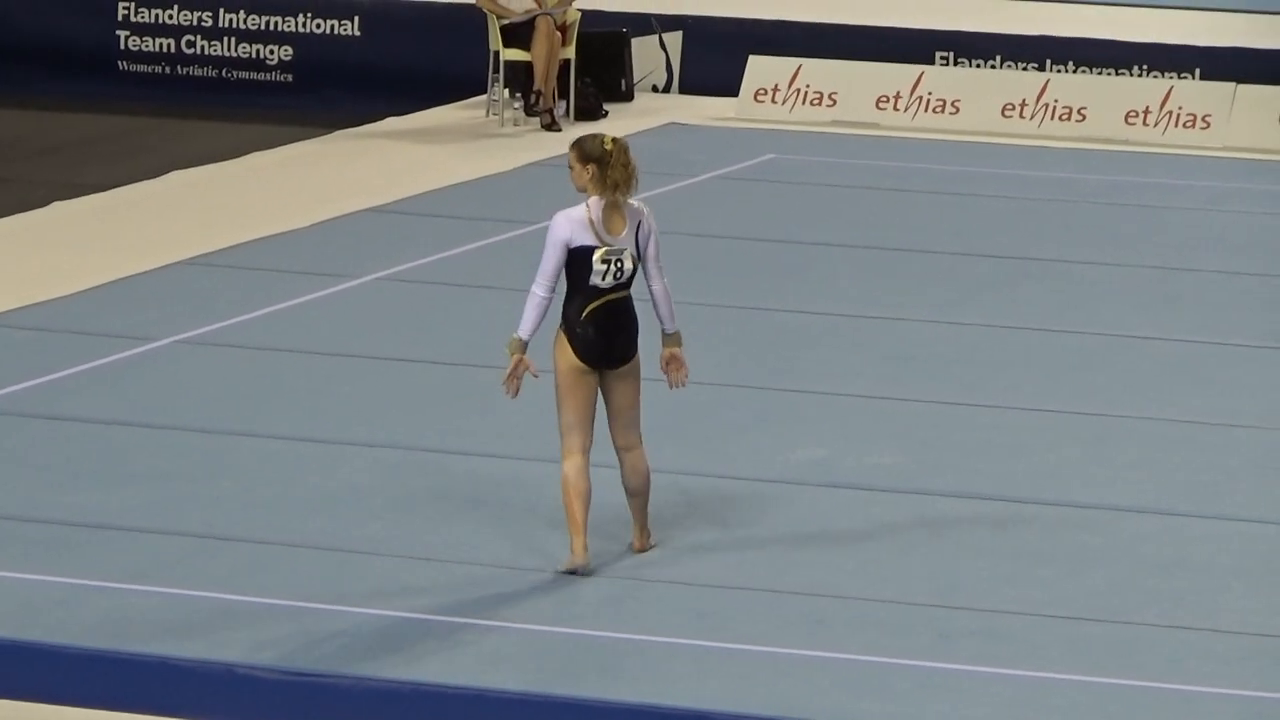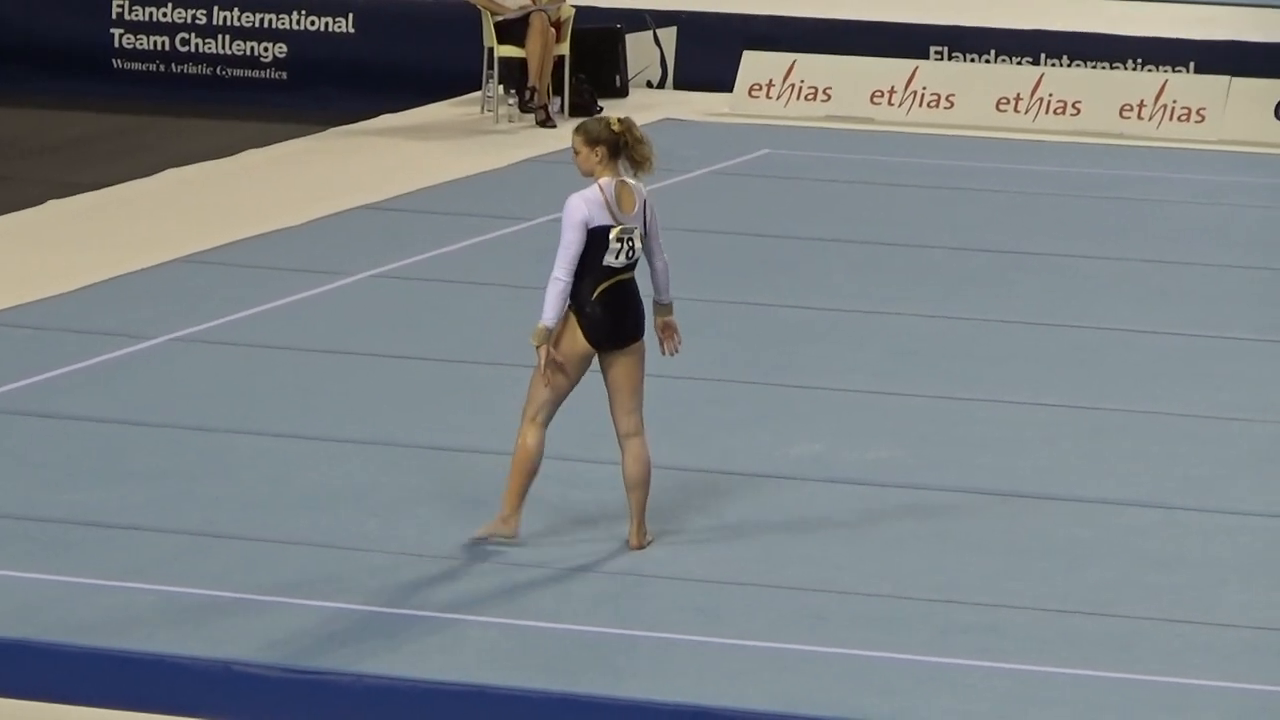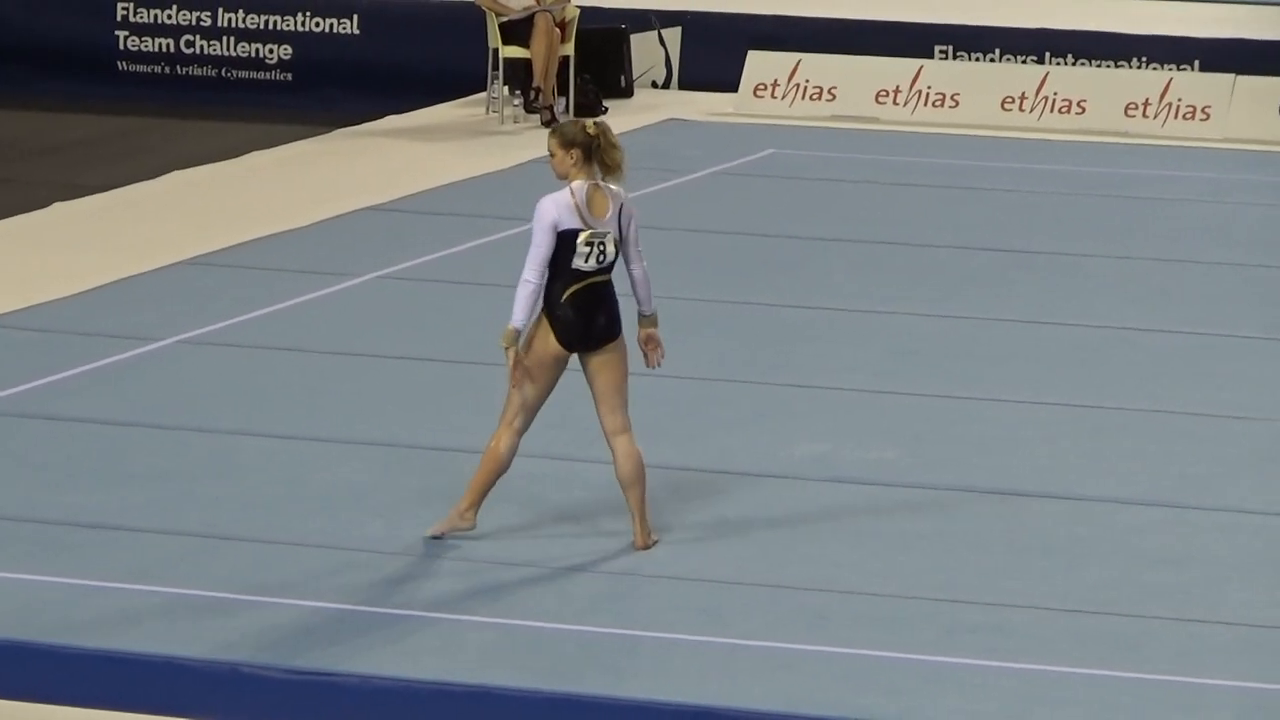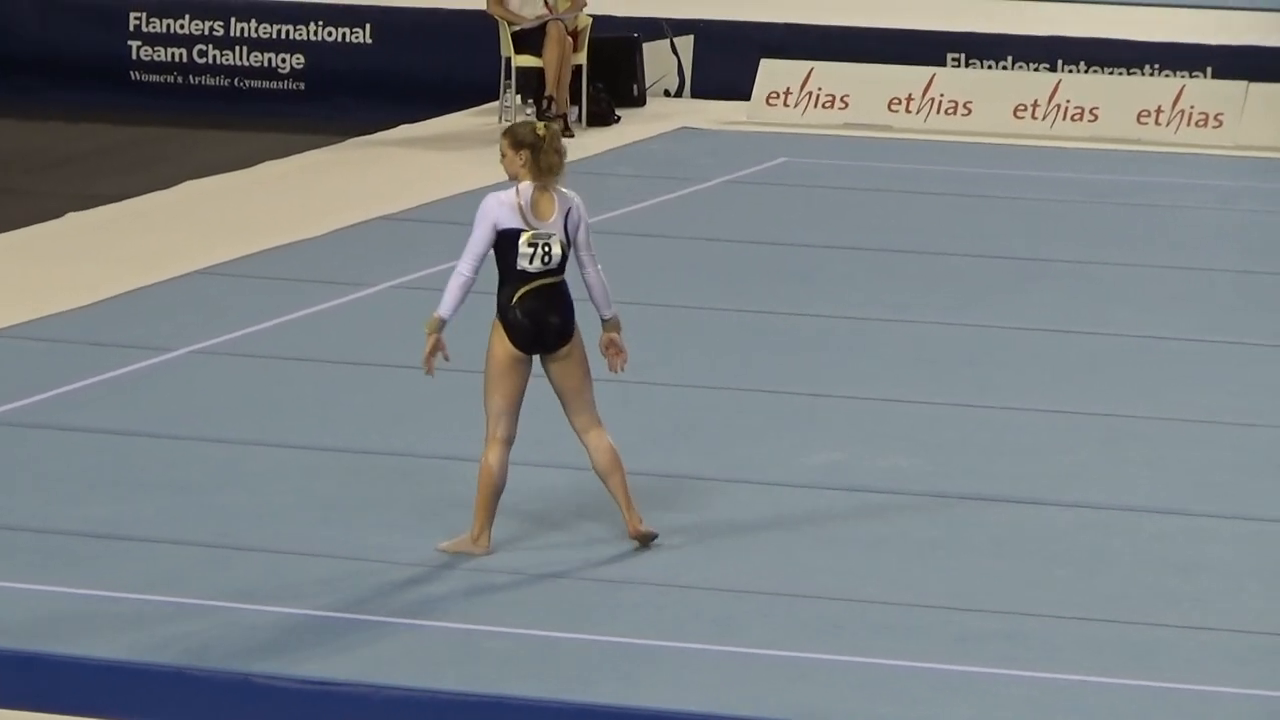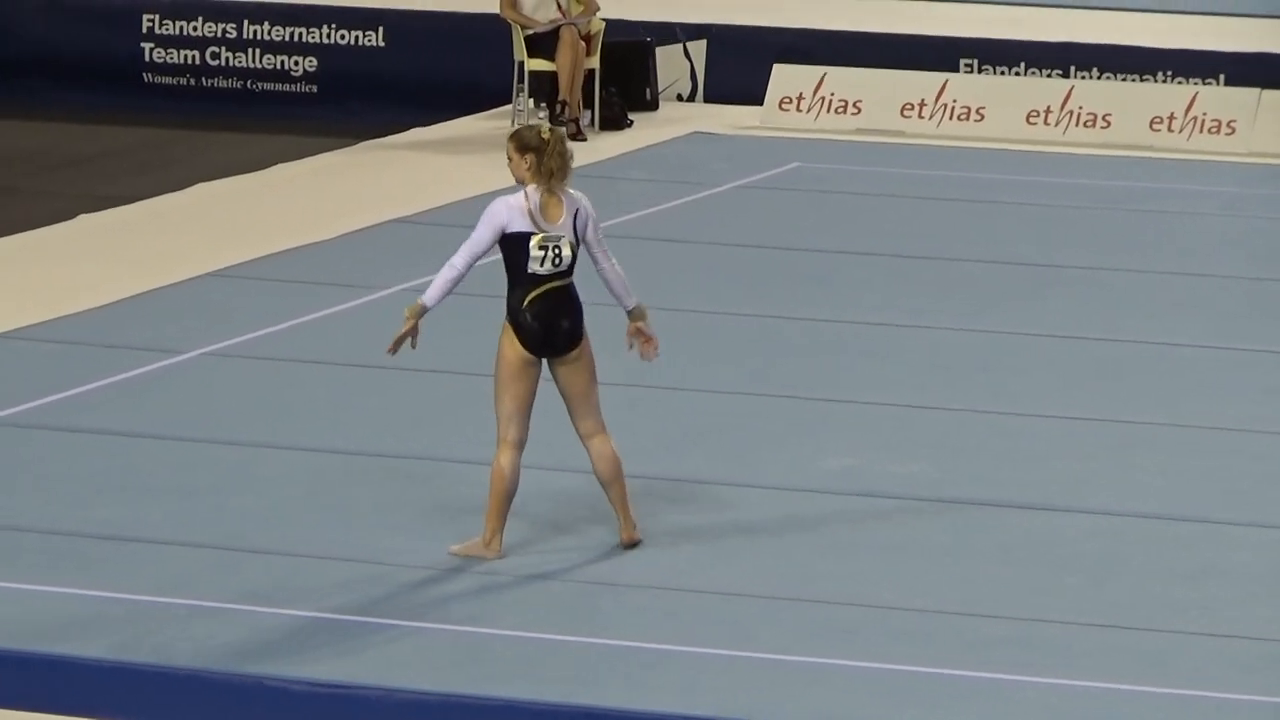
dt=0.3s
person 1, frame 1
left shoulder: (567, 222)
right shoulder: (640, 215)
left elbow: (543, 289)
right elbow: (657, 283)
left wrist: (519, 346)
right wrist: (671, 339)
left hip: (580, 335)
right hip: (623, 332)
left knee: (574, 449)
right knee: (629, 441)
left ankle: (579, 547)
right ankle: (641, 533)
person 1, frame 2
left shoulder: (581, 203)
right shoulder: (641, 195)
left elbow: (563, 273)
right elbow: (657, 258)
left wrist: (545, 336)
right wrist: (664, 310)
left hip: (589, 317)
right hip: (628, 315)
left knee: (534, 418)
right knee: (631, 431)
left ankle: (509, 517)
right ankle: (637, 530)
person 1, frame 3
left shoulder: (551, 206)
right shoulder: (619, 201)
left elbow: (533, 276)
right elbow: (636, 265)
left wrist: (514, 337)
right wrist: (648, 320)
left hip: (562, 319)
right hip: (603, 319)
left knee: (512, 425)
right knee: (619, 430)
left ankle: (465, 514)
right ankle: (642, 529)
person 1, frame 4
left shoulder: (496, 204)
right shoulder: (570, 203)
left elbow: (467, 267)
right elbow: (590, 268)
left wrist: (437, 326)
right wrist: (610, 325)
left hip: (515, 321)
right hip: (558, 319)
left knee: (498, 437)
right knee: (589, 425)
left ankle: (478, 535)
right ankle: (633, 519)
person 1, frame 5
left shoulder: (507, 208)
right shoulder: (577, 203)
left elbow: (460, 262)
right elbow: (606, 263)
left wrist: (417, 311)
right wrist: (635, 314)
left hip: (525, 325)
right hip: (568, 321)
left knee: (511, 441)
right knee: (594, 431)
left ankle: (490, 539)
right ankle: (627, 527)
